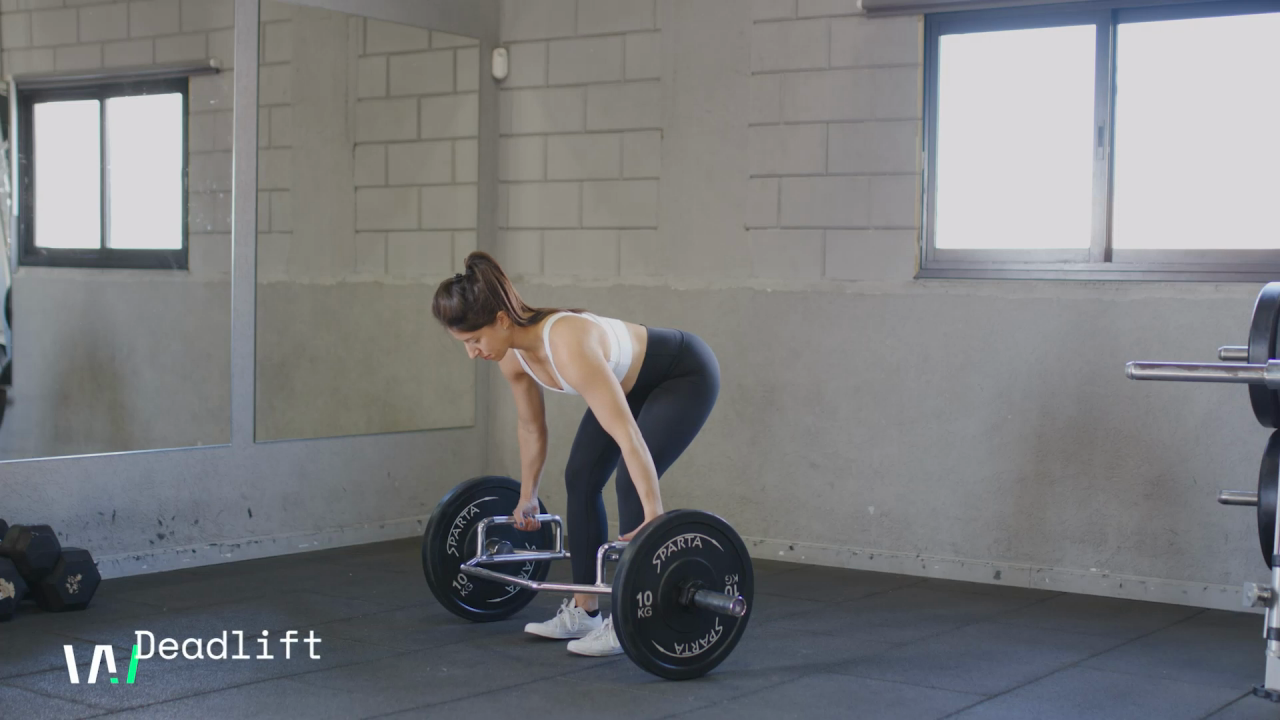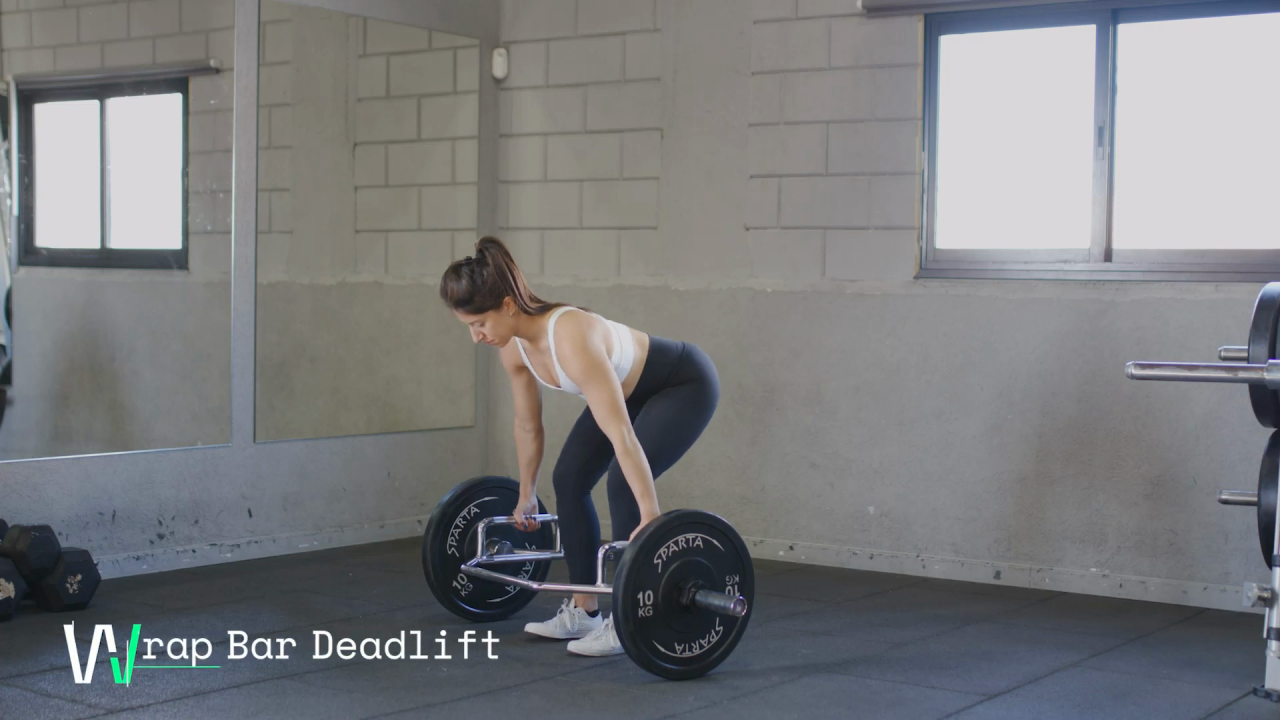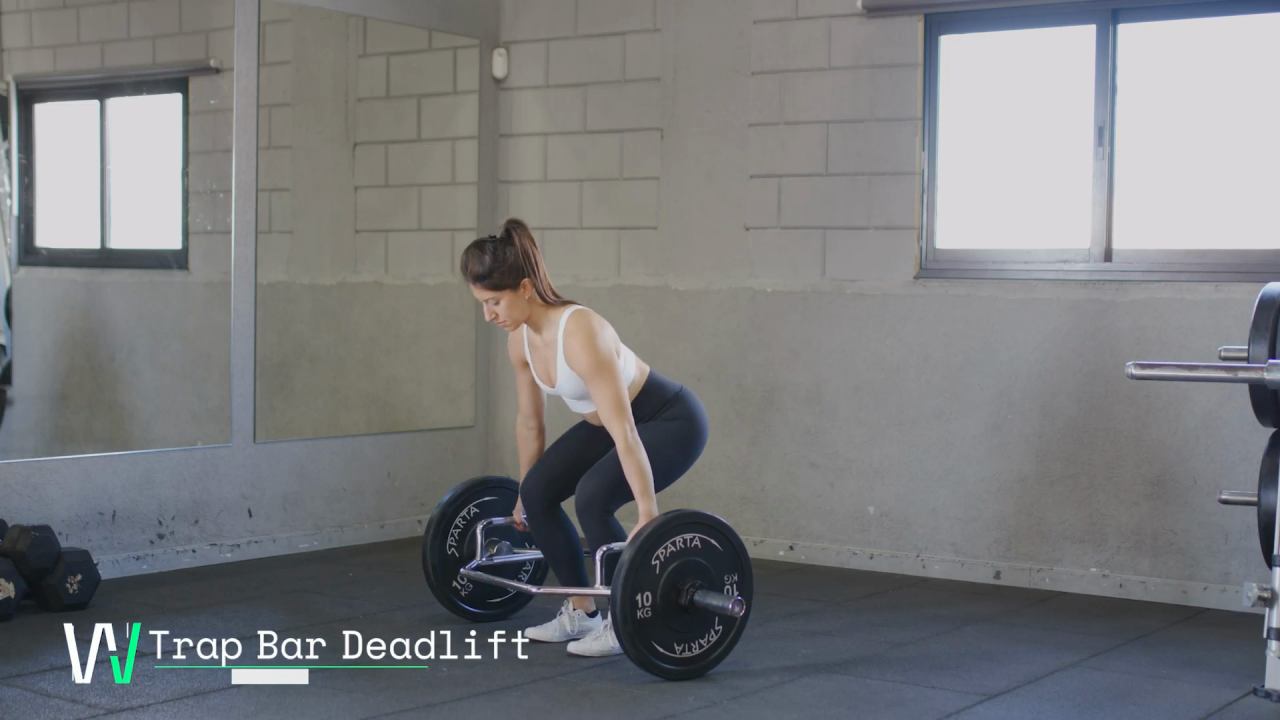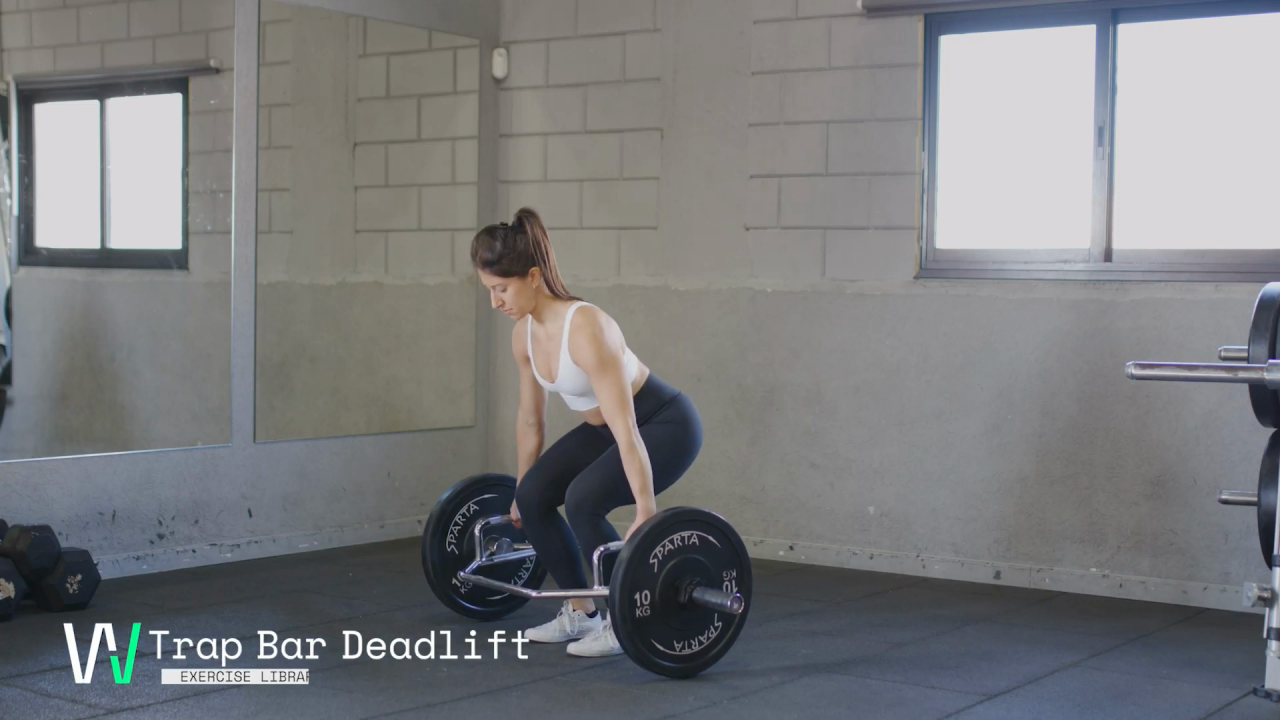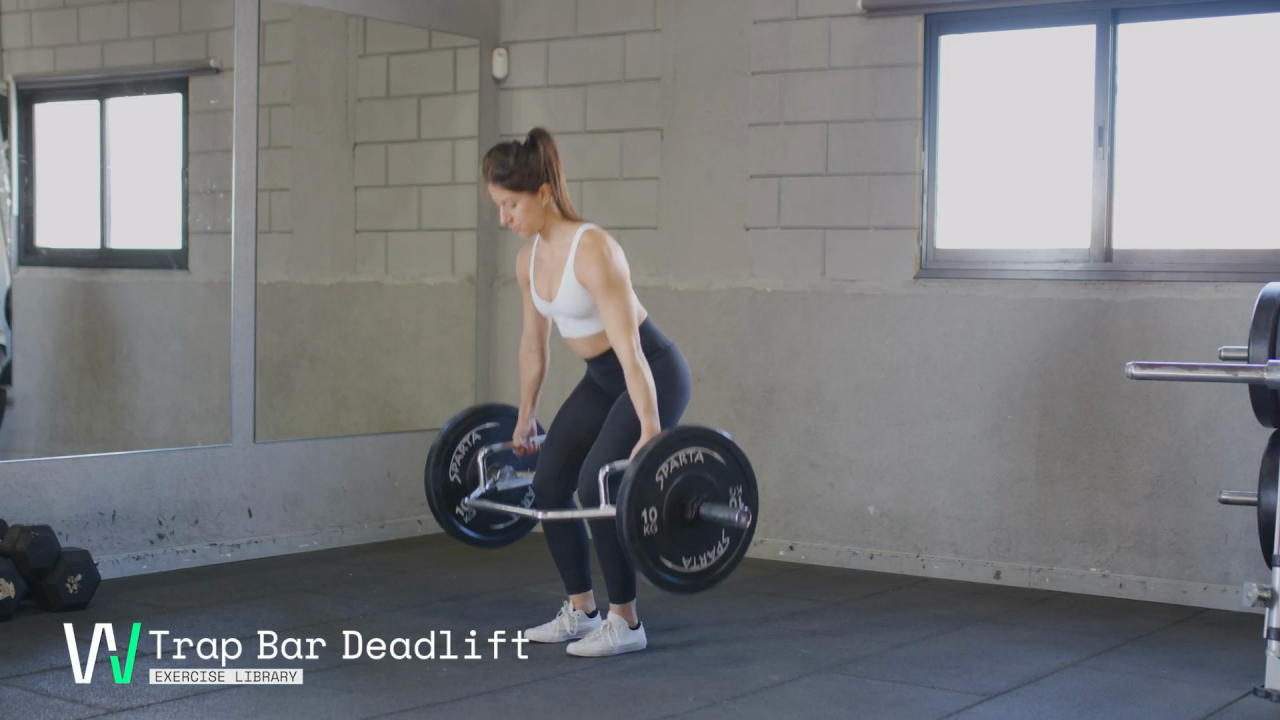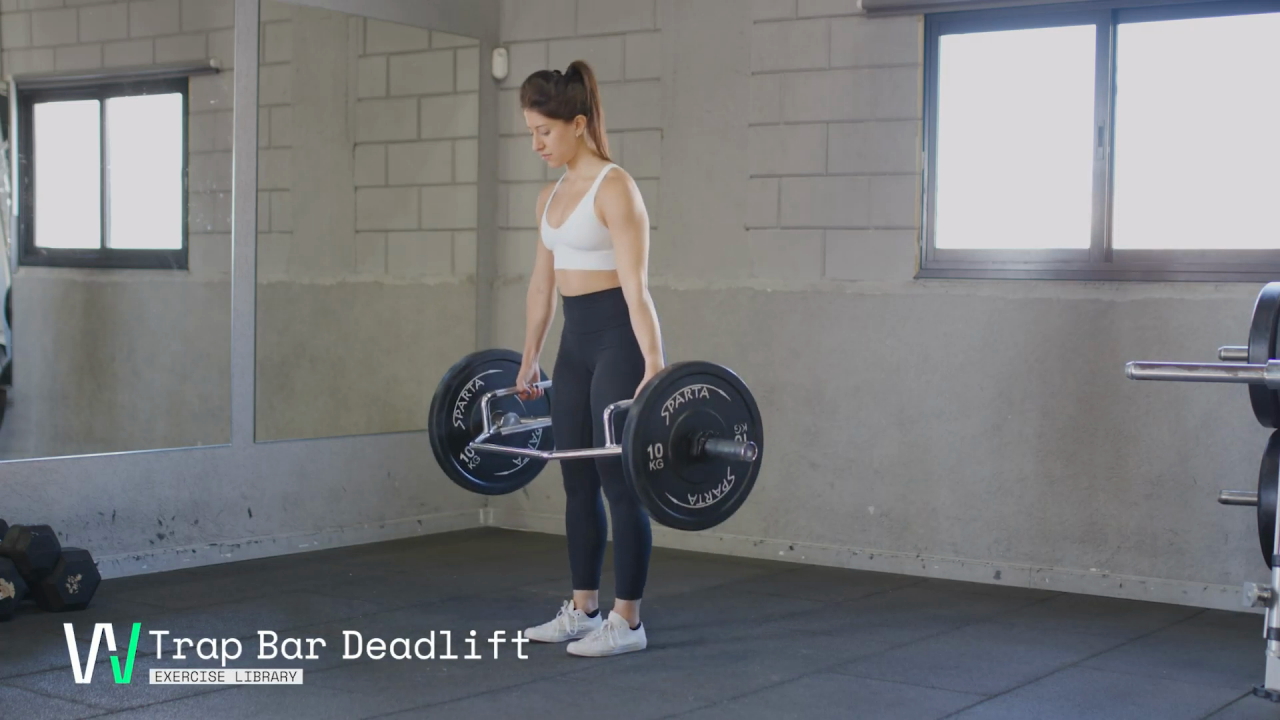
dt=0.4s
person 1, frame 1
left shoulder: (568, 345)
right shoulder: (513, 353)
left elbow: (627, 435)
right elbow: (531, 427)
left wrist: (654, 517)
right wrist: (528, 497)
left hip: (685, 374)
right hip: (631, 380)
left knee: (630, 484)
right knee: (580, 477)
right ankle: (583, 611)
person 1, frame 2
left shoulder: (570, 338)
right shoulder: (514, 346)
left elbow: (620, 433)
right elbow: (527, 424)
left wrist: (651, 516)
right wrist: (526, 495)
left hip: (684, 384)
right hip: (630, 389)
left knee: (621, 486)
right knee: (568, 479)
right ankle: (582, 611)
person 1, frame 3
left shoulder: (581, 334)
right shoulder: (521, 339)
left elbow: (625, 434)
right elbow: (529, 422)
left wrist: (648, 516)
right wrist: (522, 495)
left hip: (671, 421)
right hip: (607, 424)
left knee: (592, 498)
right knee: (536, 493)
right ankle: (581, 611)
person 1, frame 4
left shoulder: (587, 329)
right shoulder: (525, 334)
left elbow: (626, 431)
right elbow: (530, 419)
left wrist: (646, 516)
right wrist: (517, 493)
left hip: (665, 425)
right hip: (604, 426)
left knee: (583, 501)
right knee: (533, 498)
right ankle: (580, 612)
person 1, frame 5
left shoulder: (592, 249)
right shoulder: (530, 257)
left elbow: (629, 347)
right elbow: (533, 344)
left wrist: (652, 438)
right wrist: (525, 420)
left hip: (651, 375)
right hip: (599, 379)
left knee: (599, 490)
right knee: (548, 486)
left ankle: (625, 622)
right ankle: (580, 610)
person 1, frame 6
left shoulder: (615, 187)
right shoulder: (551, 196)
left elbow: (637, 287)
right elbow: (542, 283)
left wrist: (654, 369)
right wrist: (529, 360)
left hip: (618, 339)
right hip: (575, 343)
left knee: (620, 483)
right knee: (579, 482)
left ankle: (627, 623)
right ankle: (582, 610)
